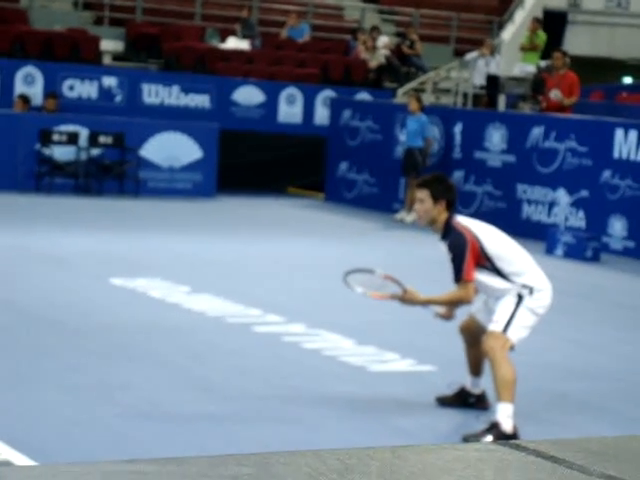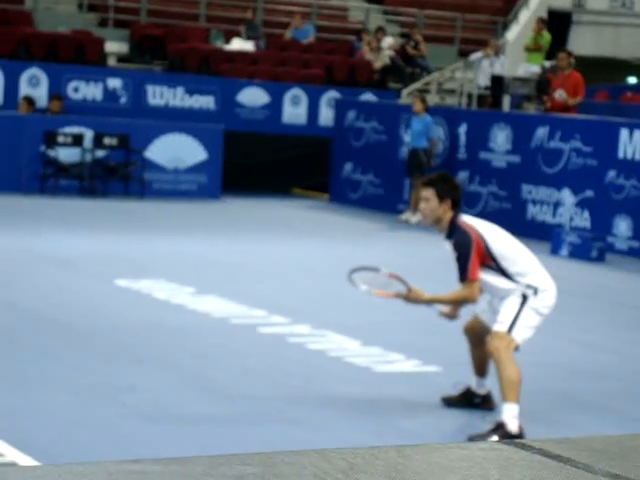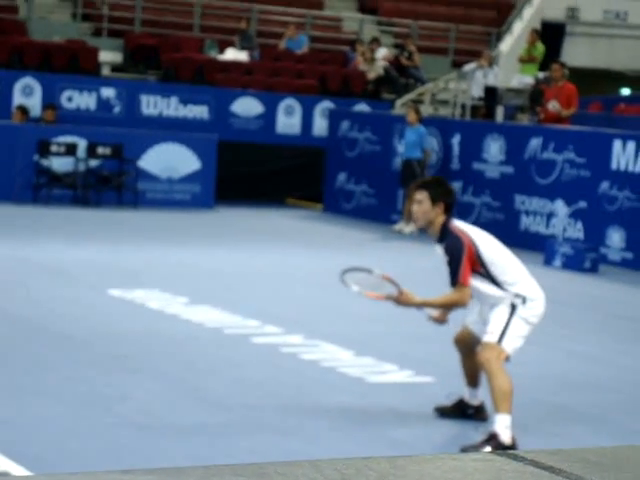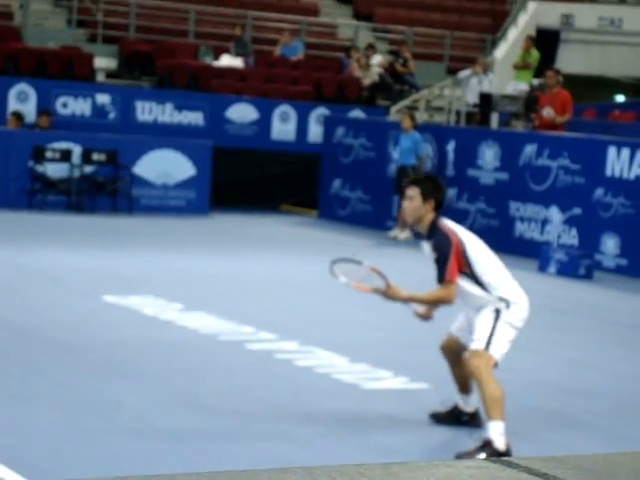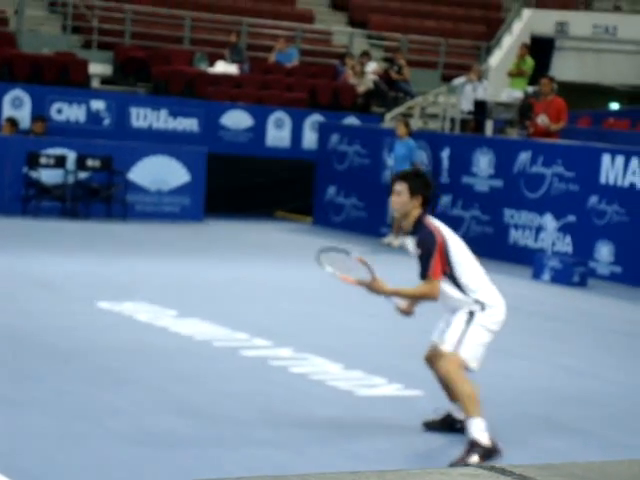
dt=0.2s
person 1, frame 1
left shoulder: (458, 237)
right shoulder: (457, 228)
left elbow: (466, 294)
right elbow: (471, 282)
left wrist: (421, 300)
right wrist: (452, 305)
left hip: (528, 290)
right hip: (509, 287)
left knee: (493, 344)
right knee: (470, 330)
left ankle: (505, 427)
right ankle: (474, 393)
person 1, frame 2
left shoulder: (463, 236)
right shoulder: (460, 228)
left elbow: (471, 293)
right elbow: (476, 282)
left wrist: (426, 299)
right wrist: (456, 305)
left hip: (533, 290)
right hip: (513, 287)
left knee: (498, 345)
right knee: (474, 330)
left ankle: (511, 426)
right ankle: (479, 393)
person 1, frame 3
left shoulder: (455, 241)
right shoulder: (451, 233)
left elbow: (462, 298)
right elbow: (466, 288)
left wrist: (417, 302)
right wrist: (445, 309)
left hip: (521, 300)
right hip: (502, 297)
left knee: (489, 356)
right knee: (464, 341)
left ankle: (503, 437)
right ankle: (472, 404)
person 1, frame 4
left shoulder: (442, 238)
right shoulder: (437, 233)
left elbow: (447, 294)
right elbow: (451, 286)
left wrist: (404, 297)
right wrist: (430, 305)
left hip: (504, 304)
right hip: (486, 302)
left knee: (478, 364)
right knee: (451, 348)
left ankle: (497, 443)
right ankle: (466, 411)
person 1, frame 5
left shoulder: (427, 235)
right shoulder: (421, 231)
left elbow: (432, 291)
right elbow: (435, 283)
left wrist: (387, 291)
right wrist: (412, 301)
left hip: (482, 307)
right hip: (467, 306)
left knee: (448, 365)
right knee: (434, 357)
left ankle: (481, 442)
right ankle: (459, 418)
person 2, frame 1
left shoulder: (423, 119)
right shoulder: (408, 118)
left elbow: (427, 138)
left wrist: (424, 154)
right wrist: (406, 149)
left hip: (418, 151)
right hip: (408, 151)
left knee: (415, 182)
right knee: (409, 182)
left ankle: (414, 211)
right ankle: (406, 210)
person 2, frame 2
left shoulder: (427, 120)
right shoulder: (413, 118)
left elbow: (432, 139)
left wrist: (429, 155)
right wrist: (411, 149)
left hip: (422, 152)
right hip: (413, 151)
left knee: (420, 183)
right knee: (414, 183)
left ankle: (419, 212)
right ankle: (411, 210)
person 2, frame 3
left shoulder: (421, 130)
right shoulder: (407, 129)
left elbow: (426, 150)
left wrist: (423, 165)
right wrist: (404, 160)
left hip: (416, 162)
right hip: (407, 162)
right knee: (407, 193)
left ankle: (412, 223)
right ankle: (404, 221)
person 2, frame 4
left shoulder: (416, 137)
right shoulder: (402, 136)
left elbow: (421, 157)
left wrist: (418, 172)
right wrist: (398, 166)
left hip: (411, 169)
right hip: (401, 168)
left ankle: (407, 229)
right ankle: (399, 227)
person 2, frame 5
left shoulder: (411, 144)
right shoulder: (396, 142)
left elbow: (415, 163)
right wrist: (393, 173)
left ankle: (401, 235)
right ankle: (394, 234)
